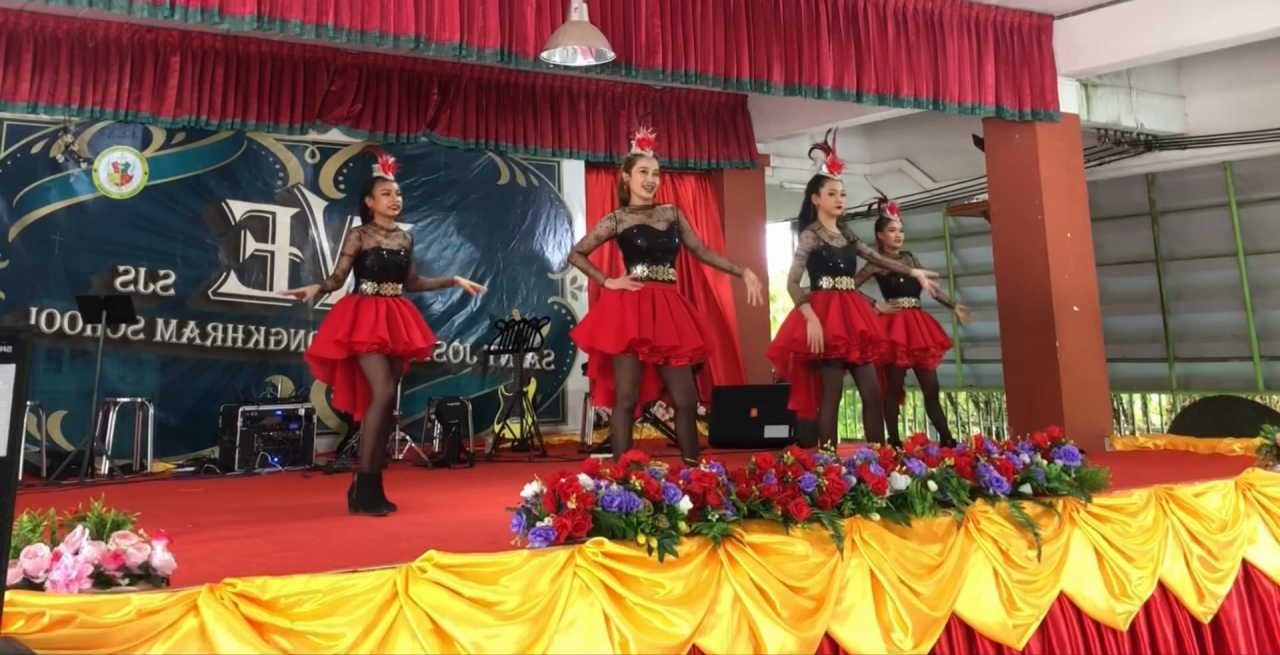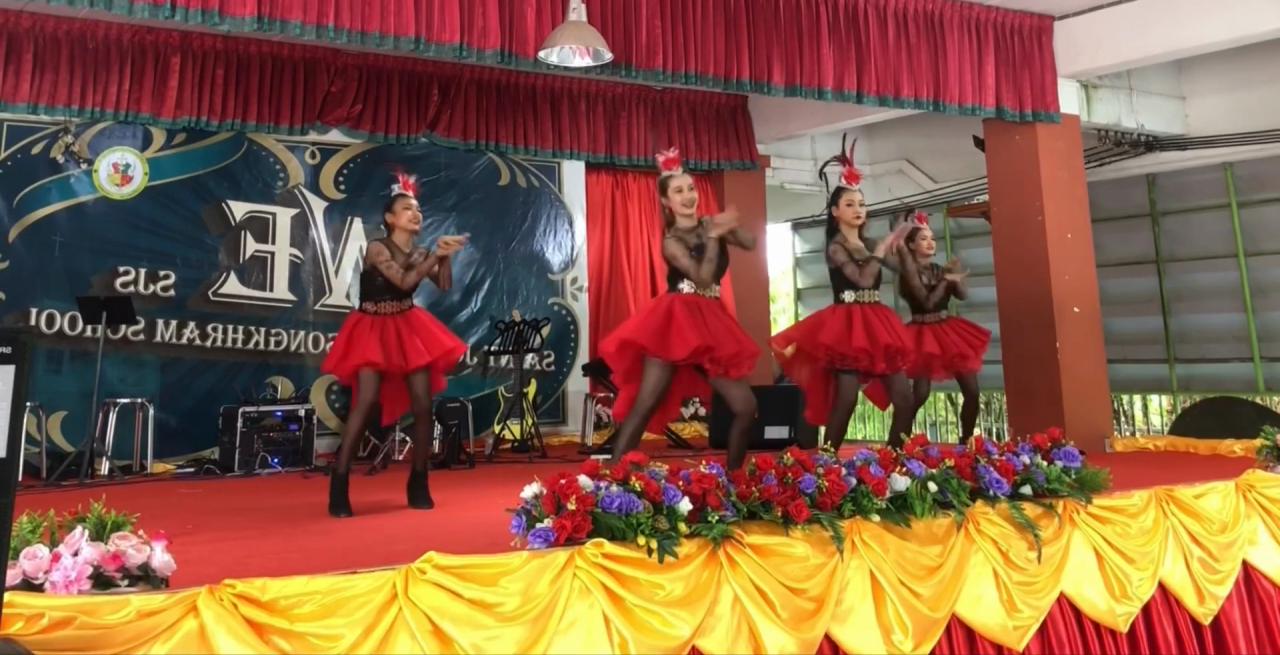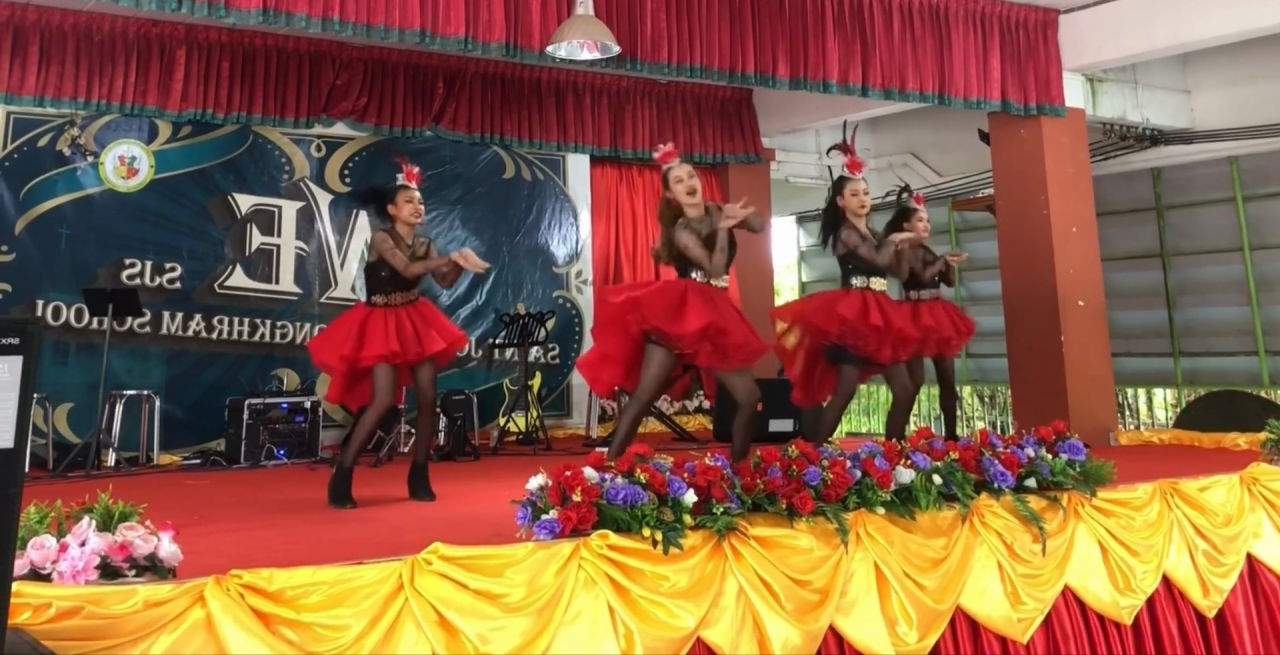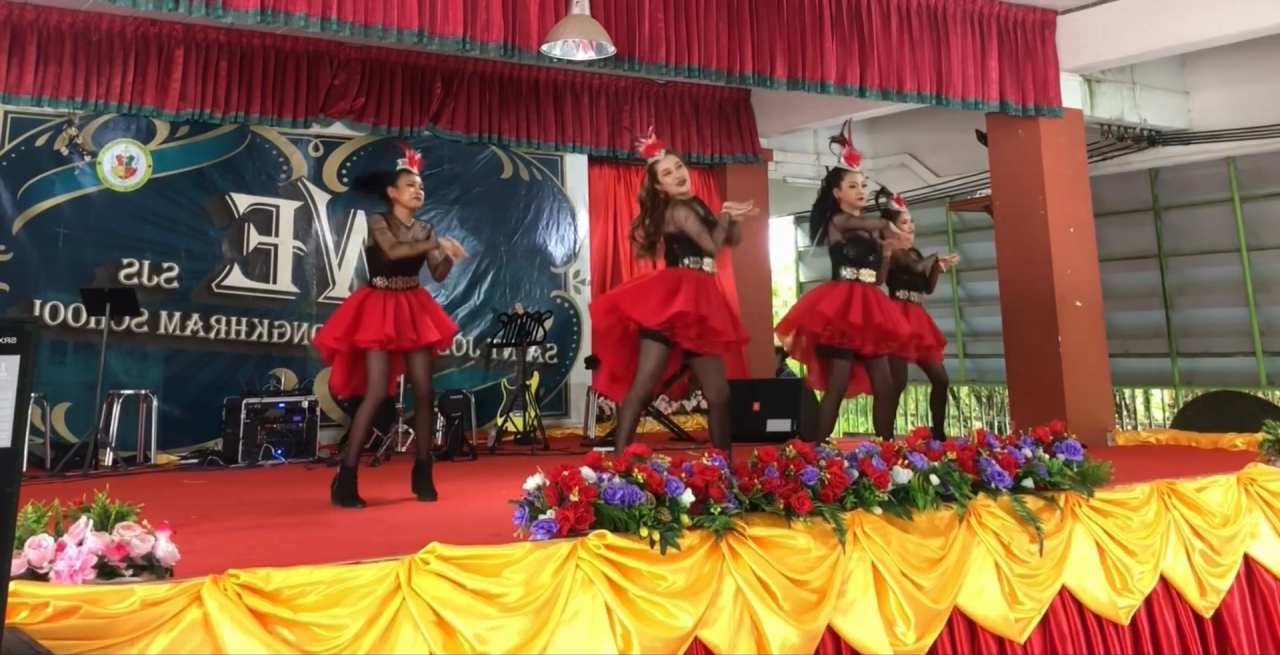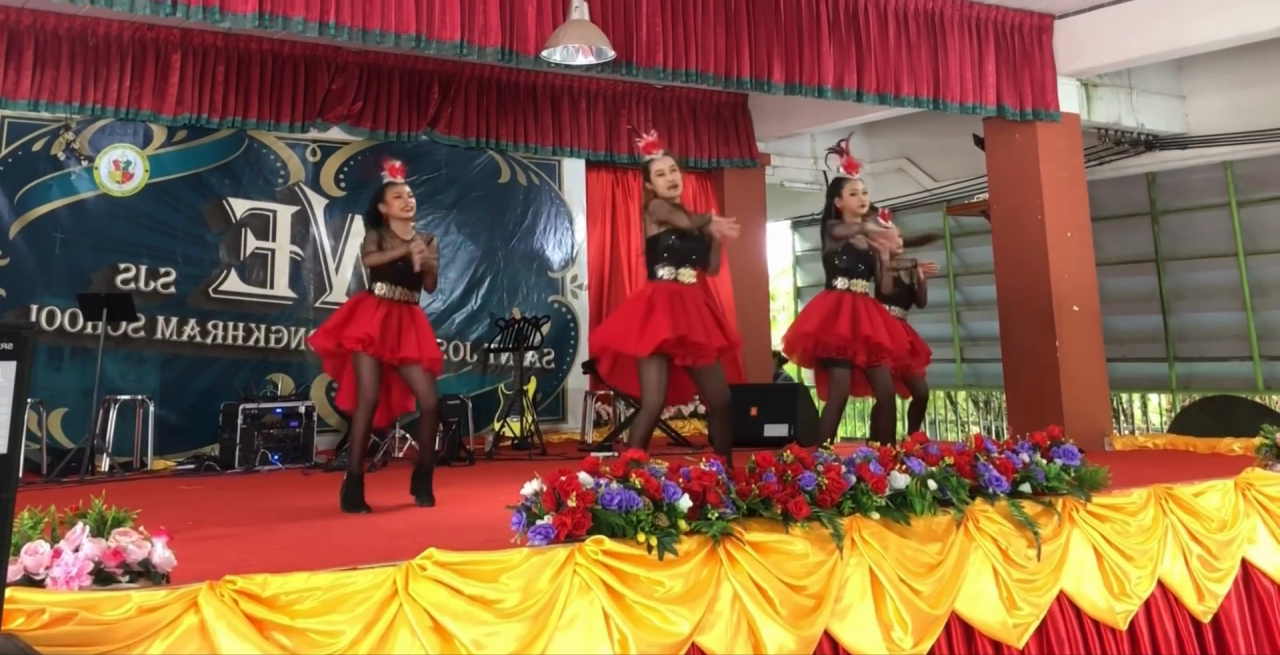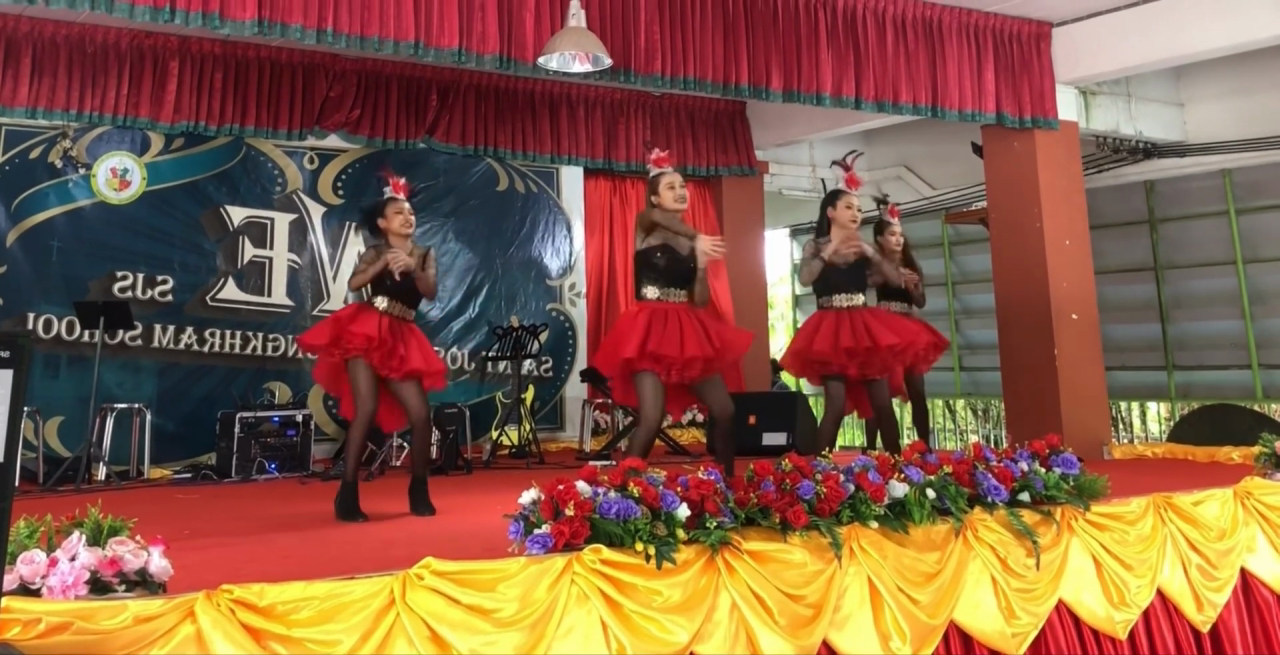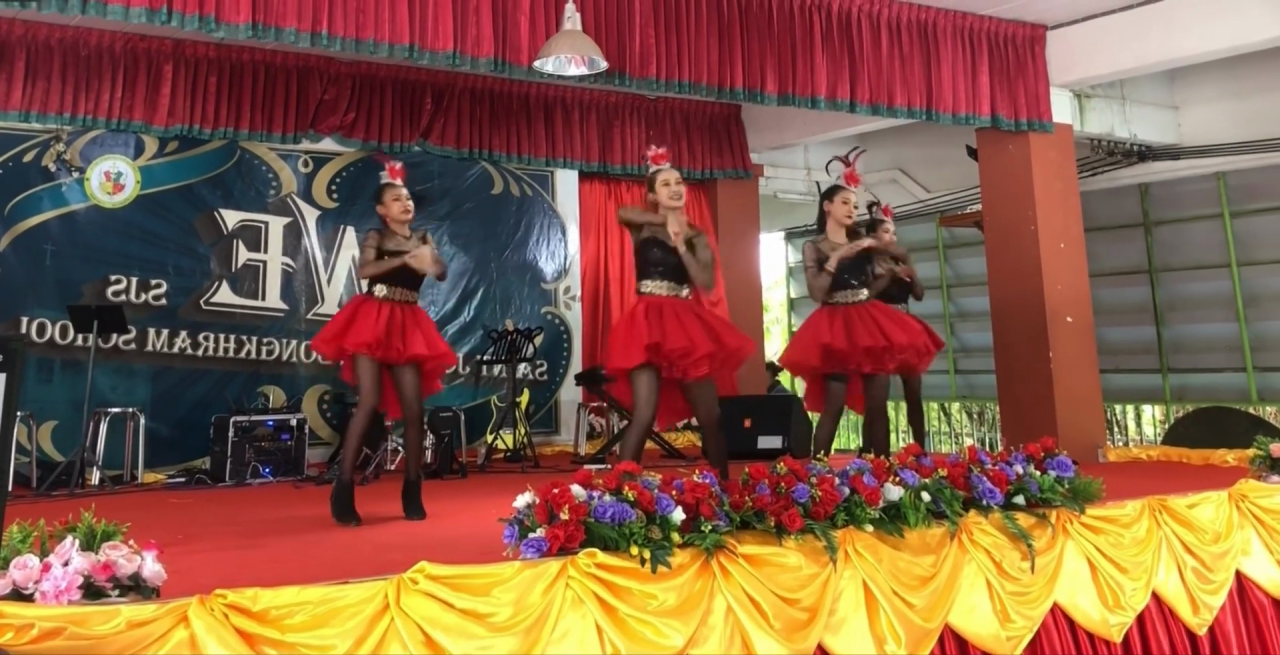
dt=0.7s
person 1, frame 1
left shoulder: (405, 238)
right shoulder: (358, 235)
left elbow: (413, 281)
right elbow: (337, 278)
left wrist: (455, 281)
right wrist: (316, 289)
left hip: (397, 320)
right hip: (364, 318)
left knee: (389, 402)
right knee: (381, 396)
left ankle: (374, 485)
right ankle: (361, 488)
person 1, frame 2
left shoulder: (420, 254)
right shoulder: (377, 248)
left elbow: (445, 285)
right elbow: (404, 281)
left wrist: (444, 255)
right wrist: (437, 253)
left hip: (409, 330)
right hip: (373, 330)
left knee: (423, 407)
right knee: (366, 402)
left ankle: (418, 484)
right ankle: (339, 484)
person 1, frame 3
left shoulder: (424, 244)
right shoulder: (381, 238)
left elbow: (446, 281)
right elbow: (408, 269)
left wrist: (463, 263)
right wrist: (452, 259)
left hip: (414, 322)
right hip: (380, 322)
left knee: (427, 399)
right knee: (382, 401)
left ankle: (417, 476)
right ankle: (342, 475)
person 1, frame 4
left shoulder: (424, 231)
right shoulder: (379, 222)
left elbow: (439, 275)
right elbow: (393, 251)
left wrist: (447, 253)
right wrist: (435, 244)
left hip: (414, 311)
right hip: (379, 309)
left knee: (423, 392)
right knee: (377, 393)
left ankle: (422, 471)
right ankle: (346, 477)
person 1, frame 5
left shoulder: (426, 240)
right shoulder: (376, 235)
left elbow: (430, 286)
right elbow: (370, 261)
left wrist: (425, 262)
right wrist: (405, 248)
left hip: (406, 325)
right hip: (371, 319)
left knee: (429, 404)
right knee: (369, 400)
left ankle: (422, 475)
right ankle: (354, 484)
person 1, frame 6
left shoulder: (424, 254)
right shoulder: (375, 252)
left elbow: (431, 293)
right elbow: (353, 283)
left wrist: (410, 269)
right wrist: (384, 264)
left hip: (401, 339)
right hip: (365, 331)
left knee: (420, 417)
right knee: (367, 411)
left ankle: (419, 489)
right ankle: (348, 492)
person 1, frame 7
left shoulder: (423, 238)
right shoulder: (376, 236)
left elbow: (441, 273)
right elbow: (363, 269)
left wrist: (426, 260)
right wrist: (404, 259)
left hip: (407, 326)
right hip: (371, 323)
left knee: (413, 410)
right knee: (369, 403)
left ankle: (412, 493)
right ankle: (344, 490)
person 2, frame 1
left shoulder: (672, 214)
right shoulder: (616, 220)
left elbow: (701, 251)
right elbow: (577, 254)
left wrist: (742, 271)
right wrist: (608, 281)
left hip: (670, 310)
right hip: (631, 311)
left knee: (686, 401)
right knee: (626, 400)
person 2, frame 2
left shoulder: (711, 225)
right shoulder: (672, 241)
left elbow: (750, 243)
right elbow: (705, 275)
left wrist: (727, 228)
right wrist: (713, 236)
left hip: (711, 325)
right hip: (673, 323)
left knee: (746, 407)
right knee: (643, 407)
person 2, frame 3
left shoulder: (717, 212)
right shoulder: (680, 230)
left elbow: (759, 225)
right elbow: (714, 269)
left wrist: (738, 215)
right wrist: (723, 228)
left hip: (715, 316)
right hip: (679, 308)
left knee: (749, 397)
right knee: (644, 395)
person 2, frame 4
left shoulder: (699, 208)
right shoulder: (677, 211)
left elbow: (733, 240)
right elbow: (712, 246)
left wrist: (728, 216)
right wrist: (726, 217)
left hip: (700, 305)
right hip: (671, 299)
left knee: (720, 397)
right knee: (641, 389)
person 2, frame 5
left shoulder: (695, 215)
right shoulder: (656, 208)
left elbow: (712, 270)
right elbow: (681, 222)
left wrist: (716, 237)
right wrist: (711, 226)
left hip: (694, 309)
right hip: (659, 310)
left knee: (720, 400)
right knee: (653, 407)
person 2, frame 6
left shoulder: (696, 245)
right shoulder: (648, 226)
left elbow: (701, 301)
right elbow: (657, 217)
left wrist: (702, 264)
right wrist: (696, 239)
left hip: (688, 329)
right hip: (648, 329)
left knee: (724, 412)
right knee: (652, 419)
person 2, frame 7
left shoulder: (698, 237)
right shoulder: (644, 226)
left elbow: (706, 284)
right elbow: (622, 214)
left wrist: (682, 244)
right wrist: (662, 221)
left hip: (688, 327)
right hip: (648, 324)
left knee: (710, 417)
right knee: (645, 416)
person 3, frame 1
left shoulder: (846, 236)
right shoulder: (809, 235)
left elbow: (877, 259)
right elbow: (792, 283)
left wrist: (914, 272)
right wrist: (811, 318)
left hip: (854, 314)
right hip: (826, 318)
left knee: (873, 393)
right knee: (831, 395)
person 3, frame 2
left shoulder: (870, 244)
right shoulder: (835, 246)
right elbow: (864, 279)
left wrist: (897, 243)
right wrist: (881, 249)
left hip: (878, 324)
right hip: (847, 324)
left knee: (905, 399)
right knee: (845, 401)
person 3, frame 3
left shoulder: (873, 234)
right shoulder: (845, 233)
left elbow: (891, 271)
right elbow: (880, 259)
left wrist: (897, 244)
right wrist: (897, 240)
left hip: (879, 313)
right hip: (851, 311)
left knee: (904, 391)
right knee: (844, 391)
person 3, frame 4
left shoulder: (868, 231)
right shoulder: (839, 220)
left elbow: (879, 276)
right elbow: (880, 223)
left wrist: (886, 250)
right wrist: (890, 228)
left hip: (868, 307)
right hip: (842, 304)
left knee: (884, 386)
right knee: (836, 385)
person 3, frame 5
left shoulder: (869, 240)
right shoulder: (834, 228)
right elbow: (858, 230)
left wrist: (883, 256)
right wrist: (877, 230)
left hip: (867, 316)
right hip: (838, 316)
left knee: (887, 393)
right knee: (839, 394)
person 3, frame 6
left shoulder: (862, 249)
right shoulder: (816, 246)
left elbow: (896, 279)
right elbow: (805, 279)
left wrist: (872, 254)
right wrist: (830, 250)
left hip: (864, 329)
right hip: (829, 330)
left knee: (882, 404)
right knee: (837, 406)
person 3, frame 7
left shoulder: (861, 242)
right shoulder: (814, 248)
left elbow: (894, 272)
right elbow: (816, 292)
left wrist: (874, 247)
right wrist: (836, 257)
left hip: (869, 323)
right hip: (835, 327)
left knee: (877, 403)
right knee: (833, 405)
person 4, frame 1
left shoulder: (910, 259)
right shoulder: (876, 263)
right elbow: (852, 286)
left wrist: (954, 305)
right wrist: (875, 303)
left hip: (919, 323)
right hip: (894, 325)
left knee: (931, 387)
right knee: (895, 388)
left ankle: (946, 438)
right ankle: (894, 441)
person 4, frame 2
left shoulder: (939, 269)
right shoulder: (910, 270)
left elbow: (962, 295)
right elbow: (927, 302)
left wrist: (954, 275)
right wrist: (945, 280)
left hip: (950, 332)
right hip: (924, 336)
left knee: (972, 392)
right knee: (920, 395)
left ankle: (967, 441)
person 4, frame 3
left shoulder: (928, 250)
right shoulder: (904, 250)
left elbow: (950, 282)
right elbow: (924, 275)
left wrist: (950, 264)
right wrist: (943, 260)
left hip: (938, 314)
right hip: (915, 314)
left knee: (948, 379)
right knee: (916, 379)
left ankle: (950, 433)
person 4, frame 4
left shoulder: (916, 254)
right shoulder: (893, 251)
left elbow: (928, 288)
right elbow: (914, 266)
left wrist: (938, 268)
right wrist: (935, 259)
left hip: (917, 319)
right hip: (899, 317)
left knee: (941, 379)
right knee: (898, 384)
left ankle: (938, 433)
person 4, frame 5
left shoulder: (909, 267)
left elbow: (921, 303)
right elbow: (885, 289)
left wrist: (922, 279)
left hip: (902, 333)
left knee: (921, 392)
person 4, frame 6
left shoulder: (911, 265)
left elbow: (920, 303)
right elbow: (868, 280)
left wrist: (912, 286)
right wrist: (894, 275)
left hip: (910, 330)
left knee: (917, 395)
person 4, frame 7
left shoulder: (903, 262)
left elbow: (919, 294)
left wrist: (909, 276)
right wrist: (892, 274)
left knee: (914, 395)
left ankle: (921, 450)
